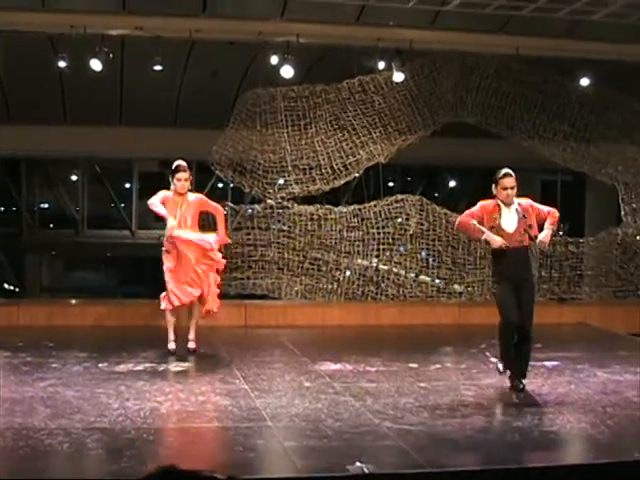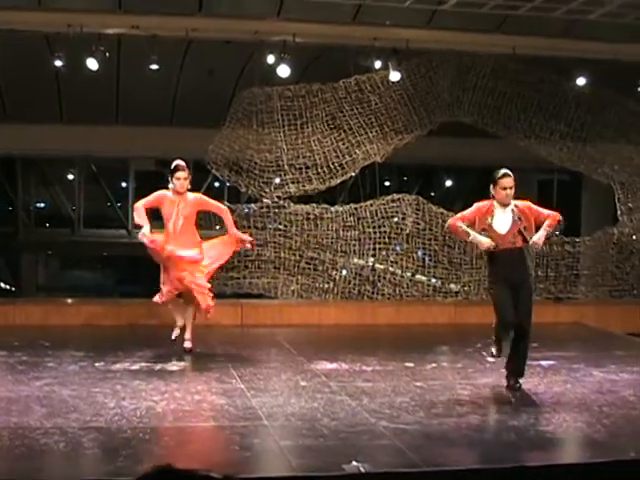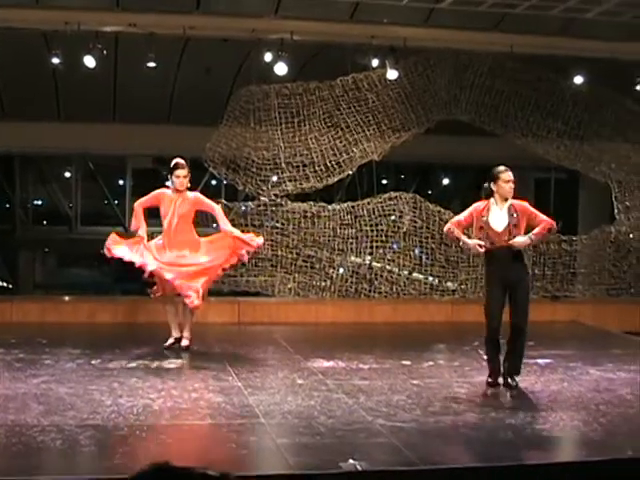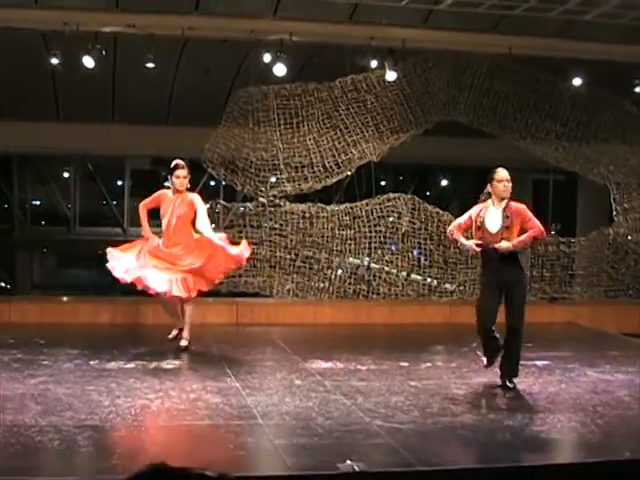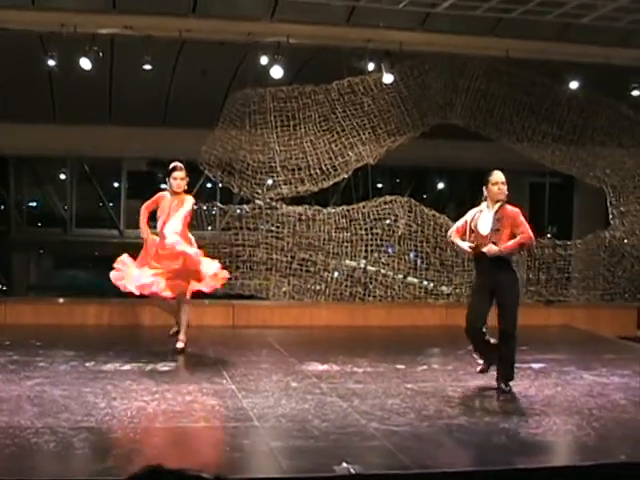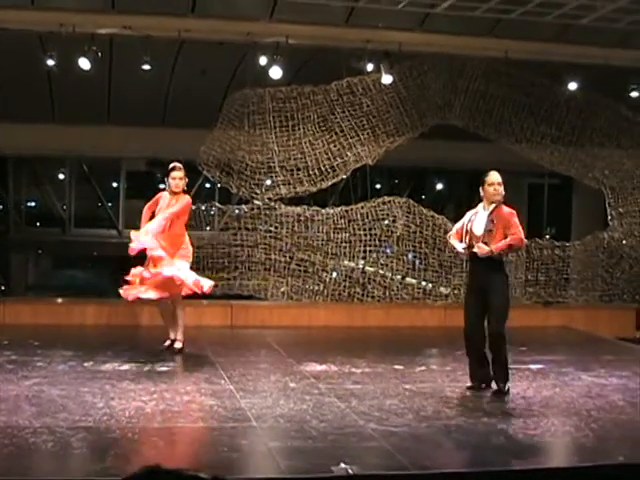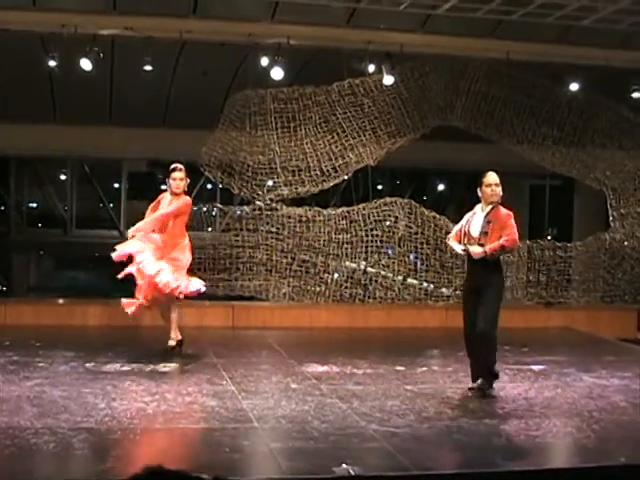
dt=0.1s
person 1, frame 1
left shoulder: (526, 205)
right shoulder: (486, 208)
left elbow: (551, 213)
right elbow: (462, 222)
left wrist: (547, 231)
right wrist: (487, 236)
left hip: (525, 274)
right hip: (503, 275)
left knee: (525, 326)
right knee: (510, 320)
left ankle: (518, 375)
right ankle: (506, 360)
person 1, frame 2
left shoulder: (524, 208)
right shoulder: (481, 209)
left elbow: (554, 217)
right elbow: (453, 223)
left wrist: (541, 235)
right wrist: (474, 236)
left hip: (521, 274)
right hip: (498, 275)
left knee: (523, 325)
right knee: (504, 320)
left ankle: (514, 374)
right ankle: (498, 341)
person 1, frame 3
left shoulder: (521, 208)
right shoulder: (479, 209)
left elbow: (548, 224)
right elbow: (451, 227)
left wrist: (529, 238)
right wrist: (466, 241)
left hip: (518, 272)
right hip: (494, 273)
left knee: (519, 324)
right knee: (492, 324)
left ankle: (510, 372)
right ankle: (493, 371)
person 1, frame 4
left shoulder: (518, 210)
right shoulder: (478, 210)
left elbow: (539, 232)
right elbow: (453, 229)
left wrist: (513, 244)
right wrist: (465, 242)
left hip: (513, 273)
right hip: (489, 274)
left knee: (514, 325)
right knee: (483, 323)
left ankle: (508, 374)
right ankle: (493, 349)
person 1, frame 5
left shoulder: (512, 213)
right shoulder: (474, 214)
left elbow: (528, 238)
right elbow: (454, 231)
left wrist: (501, 248)
right wrist: (461, 243)
left hip: (505, 276)
right hip: (482, 277)
left knee: (507, 329)
right knee: (472, 326)
left ankle: (504, 378)
right ankle: (490, 354)
person 1, frame 6
left shoulder: (507, 214)
right shoulder: (472, 214)
left elbow: (519, 240)
right elbow: (453, 233)
left wrist: (491, 250)
right wrist: (458, 245)
left hip: (496, 278)
right hip: (474, 277)
left knee: (496, 330)
right knee: (471, 330)
left ankle: (501, 380)
right ankle: (480, 377)
person 1, frame 7
left shoulder: (504, 215)
right shoulder: (471, 215)
left elbow: (512, 241)
right elbow: (453, 235)
left wrist: (485, 251)
right wrist: (457, 246)
left hip: (492, 278)
right hip: (472, 278)
left knee: (486, 329)
right knee: (471, 332)
left ankle: (488, 378)
right ankle: (481, 378)
person 2, frame 1
left shoulder: (197, 199)
right shoulder: (166, 196)
left elbow: (219, 211)
right elbow: (152, 202)
left wrist: (221, 234)
right wrist: (168, 217)
left hip: (195, 252)
right hip: (174, 251)
left knee: (197, 294)
right knee: (174, 293)
left ankle: (192, 337)
right ankle: (170, 337)
person 2, frame 2
left shoulder: (196, 198)
right shoulder: (163, 196)
left elbow: (221, 209)
right elbow: (139, 205)
left wrist: (232, 231)
right wrist: (146, 225)
left hip: (192, 250)
right hip: (170, 250)
left knee: (193, 293)
right knee: (170, 290)
left ankle: (189, 337)
right ankle: (179, 323)
person 2, frame 3
left shoulder: (194, 197)
right shoulder: (162, 195)
left elbow: (214, 208)
right elbow: (138, 204)
left wrist: (225, 226)
right wrist: (141, 226)
left hip: (189, 249)
right hip: (166, 249)
left knee: (189, 293)
right knee: (167, 290)
left ankle: (186, 335)
right ankle: (175, 333)
person 2, frame 4
left shoulder: (193, 198)
right shoulder: (164, 194)
left elbow: (201, 209)
right elbow: (143, 206)
left wrist: (204, 227)
right wrist: (146, 228)
left hip: (187, 250)
right hip: (165, 249)
left knee: (187, 293)
right knee: (162, 290)
left ankle: (186, 335)
right ankle: (180, 324)
person 2, frame 5
left shoulder: (188, 200)
right shoulder: (162, 196)
left elbow: (184, 212)
right elbow: (145, 208)
left wrist: (173, 229)
right wrist: (145, 229)
left hip: (181, 251)
right hip: (162, 250)
left knee: (181, 294)
right knee: (157, 290)
left ankle: (182, 338)
right ankle: (179, 323)
person 2, frame 6
left shoulder: (186, 200)
right shoulder: (162, 196)
left elbow: (168, 214)
right elbow: (148, 209)
left wrist: (148, 230)
right wrist: (144, 231)
left hip: (179, 250)
right hip: (160, 249)
left knee: (175, 293)
right knee: (161, 293)
left ankle: (179, 339)
right ankle: (172, 335)
person 2, frame 7
left shoulder: (186, 202)
right shoulder: (164, 197)
left elbow: (162, 215)
right elbow: (151, 210)
left wrist: (138, 227)
right wrist: (140, 231)
left hip: (177, 251)
right hip: (158, 250)
left knee: (168, 292)
right knee: (156, 294)
left ankle: (173, 337)
right ankle: (176, 336)
